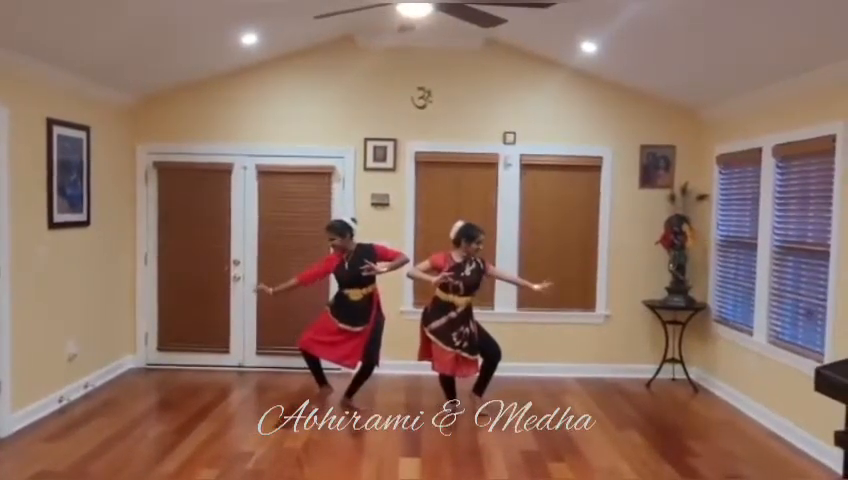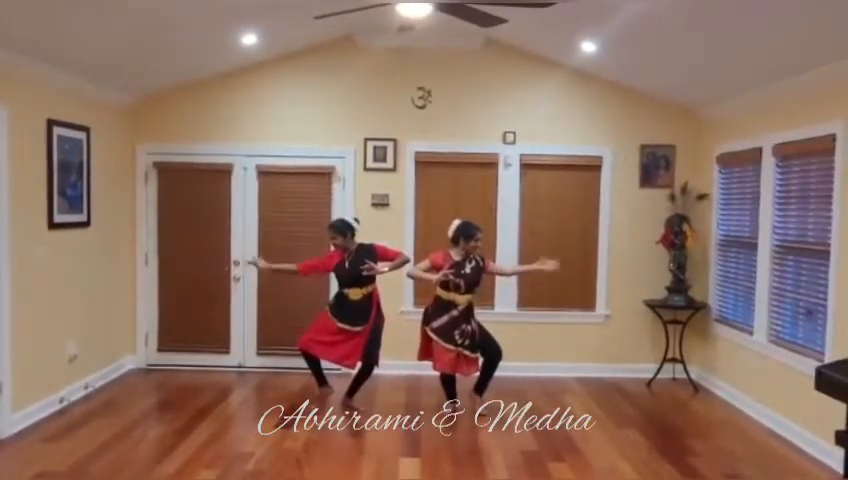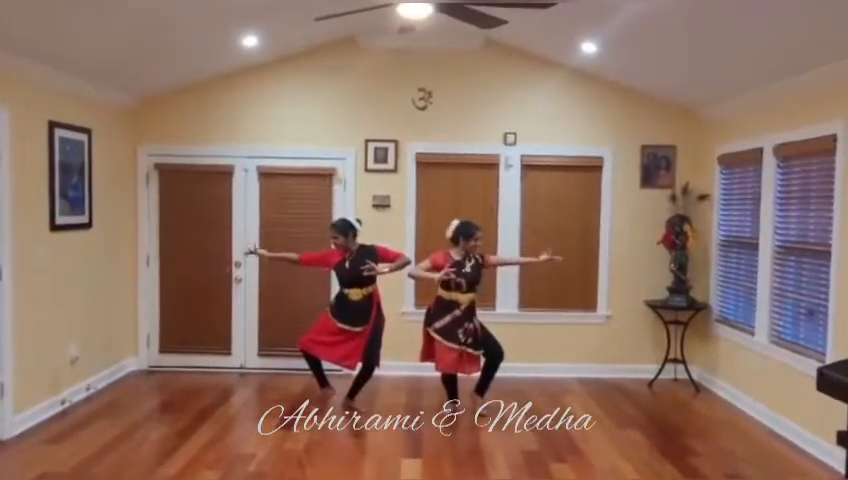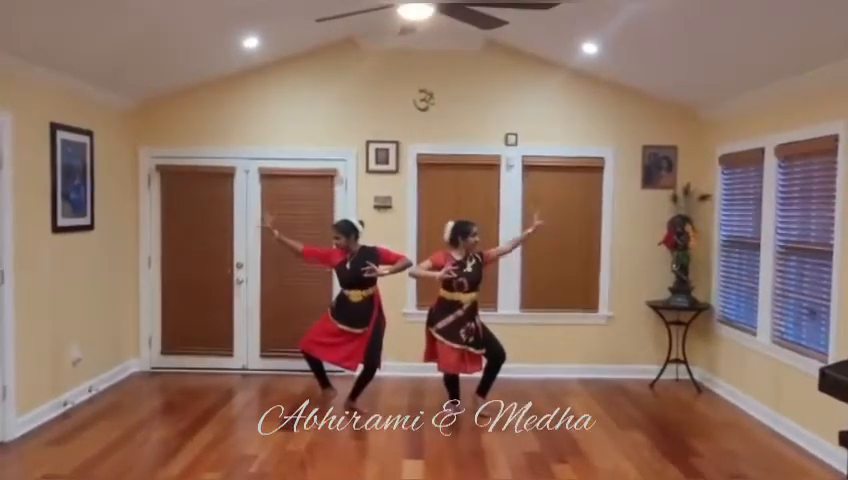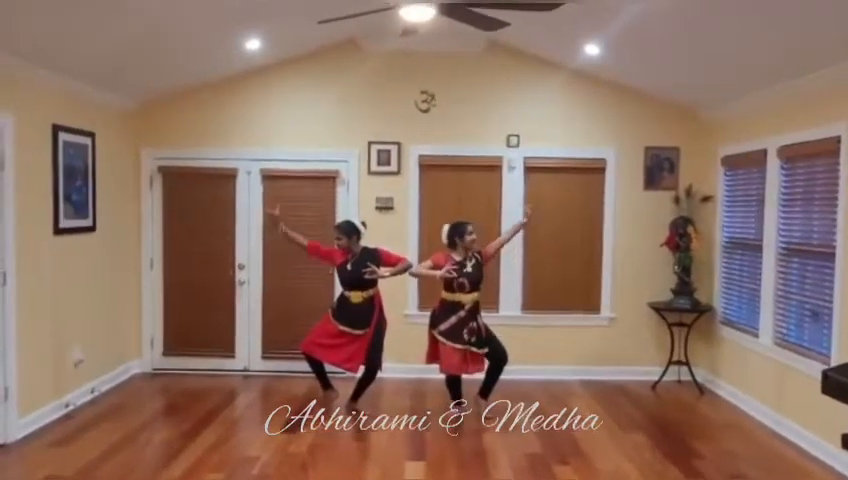
dt=0.3s
person 1, frame 1
left shoulder: (478, 264)
right shoulder: (443, 259)
left elbow: (505, 276)
right elbow: (412, 272)
left wrist: (532, 286)
right wrist: (433, 279)
left hip: (464, 319)
right hip: (441, 319)
left knee: (493, 353)
right knee: (446, 363)
left ankle: (477, 394)
right ankle: (452, 404)
person 1, frame 2
left shoulder: (477, 262)
right shoulder: (441, 258)
left elbow: (506, 270)
right elbow: (411, 272)
left wrist: (536, 267)
right wrist: (433, 277)
left hip: (465, 317)
right hip: (441, 317)
left knee: (494, 353)
right knee: (446, 362)
left ankle: (477, 394)
right ankle: (453, 403)
person 1, frame 3
left shoulder: (478, 260)
right shoulder: (442, 257)
left elbow: (507, 261)
right elbow: (413, 272)
left wrist: (537, 259)
right wrist: (435, 276)
left hip: (467, 317)
right hip: (444, 317)
left knee: (496, 354)
right knee: (448, 363)
left ankle: (478, 394)
right ankle: (453, 403)
person 1, frame 4
left shoulder: (478, 258)
right shoulder: (442, 258)
left elbow: (507, 247)
right elbow: (413, 271)
left wrist: (530, 231)
right wrist: (437, 275)
left hip: (469, 317)
right hip: (445, 317)
left knee: (497, 354)
right knee: (450, 363)
left ankle: (480, 396)
right ankle: (454, 404)
person 1, frame 5
left shoulder: (479, 258)
right shoulder: (443, 259)
left elbow: (503, 239)
right elbow: (414, 270)
left wrist: (523, 222)
right wrist: (437, 274)
left hip: (472, 318)
right hip: (448, 319)
left knee: (499, 357)
right knee: (452, 365)
left ankle: (482, 398)
right ankle: (457, 405)
person 2, frame 1
left shoulder: (370, 251)
right shoulder: (333, 260)
left elbow: (403, 258)
right elbow: (304, 277)
left wrist: (383, 269)
right wrist: (274, 290)
left hip: (367, 313)
right hip: (340, 311)
left knee: (369, 361)
right knee: (307, 343)
left ankle: (347, 398)
right ankle: (323, 385)
person 2, frame 2
left shoulder: (371, 251)
right shoulder: (333, 258)
left elbow: (404, 258)
right elbow: (301, 268)
left wrist: (383, 269)
right wrist: (268, 266)
left hip: (367, 313)
right hip: (340, 310)
left knee: (369, 361)
right knee: (307, 344)
left ankle: (348, 398)
right ankle: (323, 386)
person 2, frame 3
left shoulder: (372, 252)
right shoulder: (334, 256)
left elbow: (405, 260)
right elbow: (300, 258)
left wrist: (384, 269)
right wrist: (269, 255)
left hip: (367, 314)
right hip: (341, 310)
left knee: (370, 362)
right knee: (308, 345)
left ankle: (349, 399)
right ankle: (325, 387)
person 2, frame 4
left shoulder: (374, 253)
right shoulder: (335, 255)
left elbow: (407, 262)
right elbow: (302, 250)
left wrist: (385, 271)
right wrist: (276, 234)
left hip: (369, 315)
right hip: (341, 311)
left knee: (371, 364)
right knee: (309, 346)
left ankle: (351, 400)
right ankle: (327, 388)
person 2, frame 5
left shoulder: (373, 255)
right shoulder: (336, 255)
left elbow: (407, 264)
right elbow: (305, 243)
left wrist: (386, 273)
right wrist: (281, 227)
left hip: (370, 317)
right hip: (342, 313)
left knee: (372, 365)
right knee: (310, 348)
left ankle: (353, 402)
right ankle: (328, 390)
